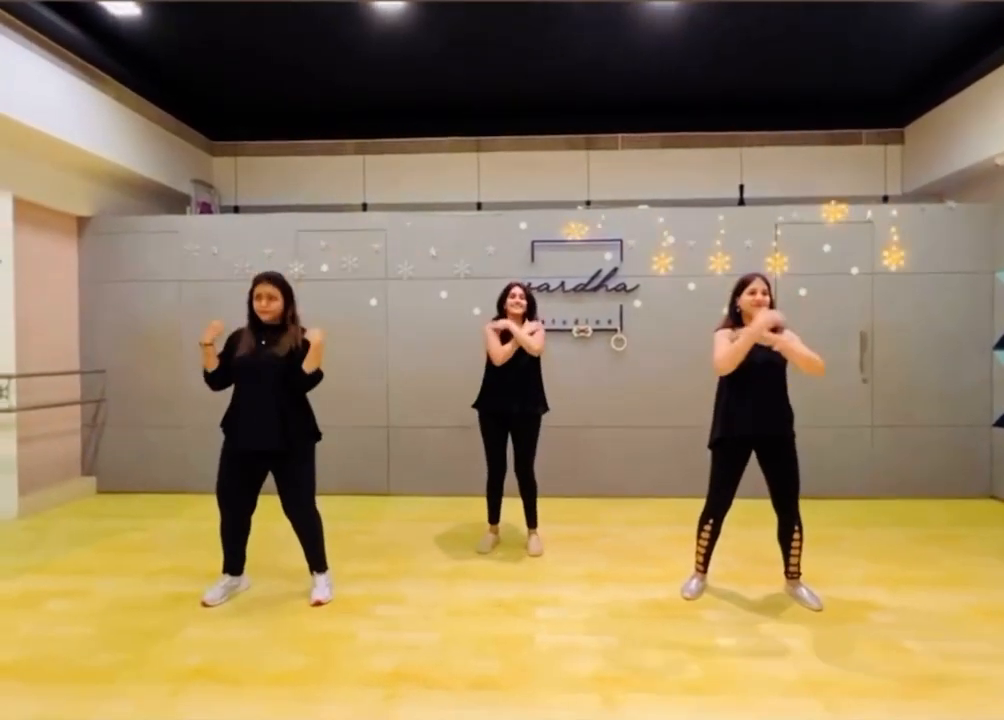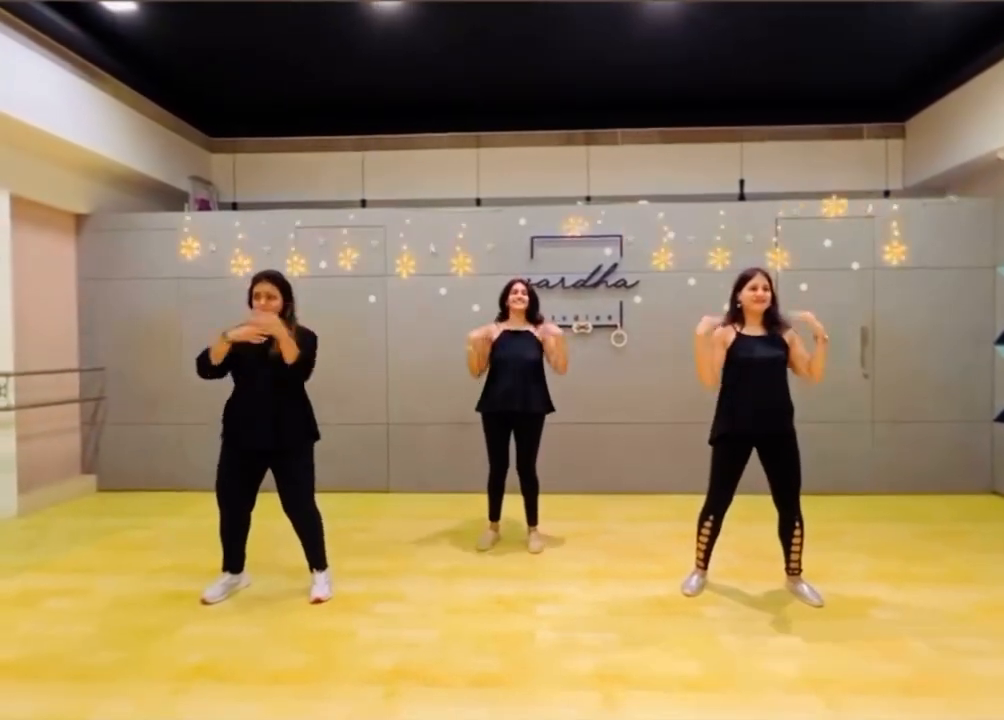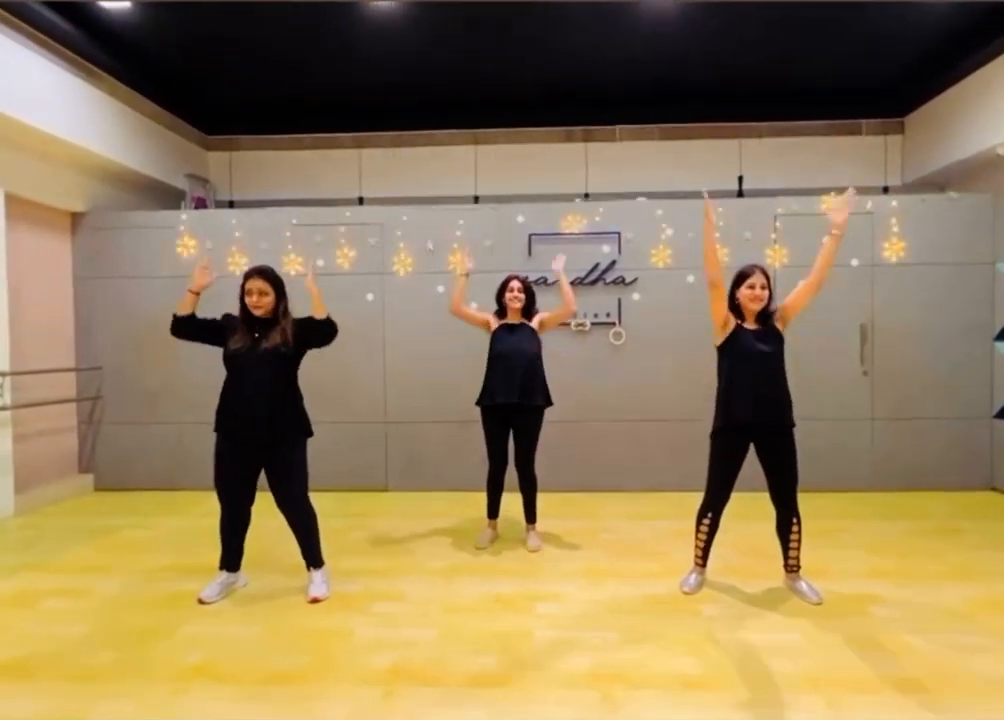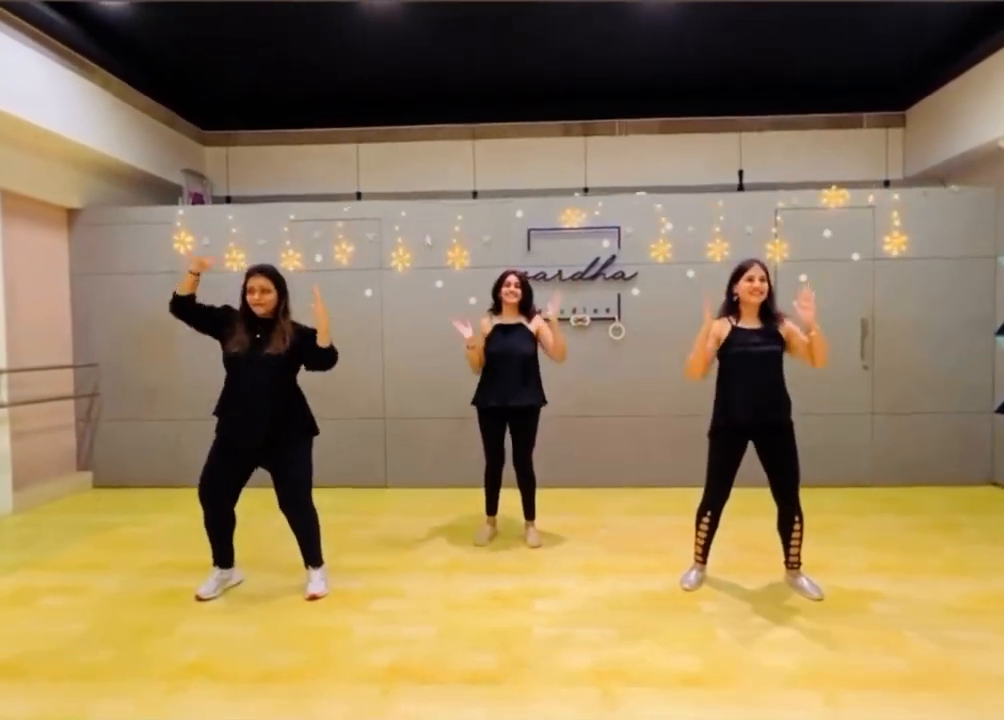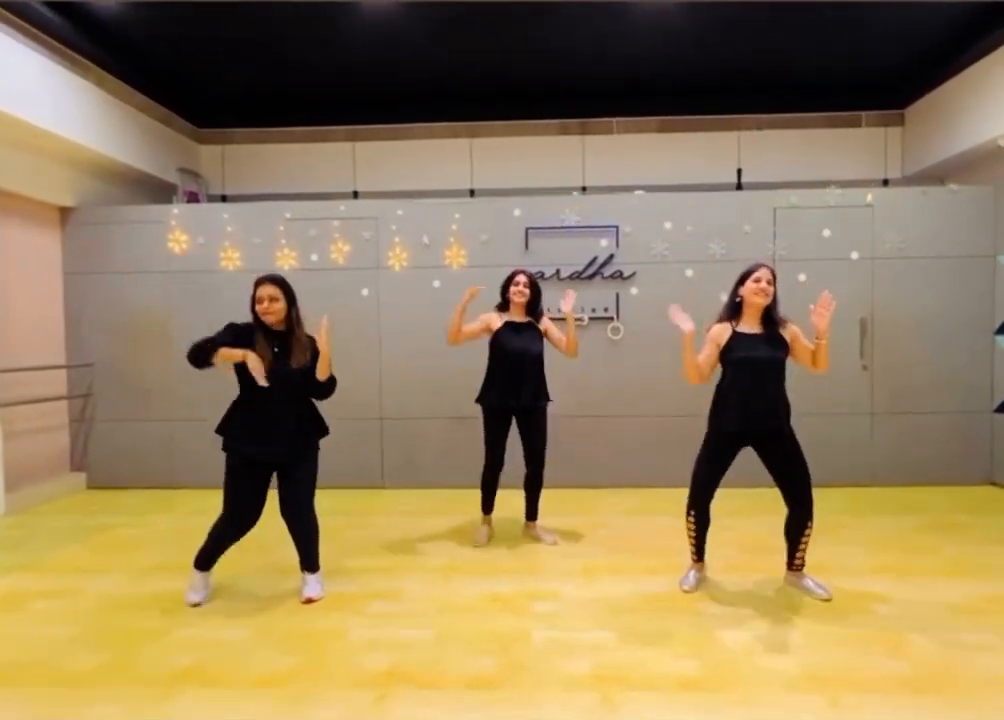
dt=0.3s
person 1, frame 1
left shoulder: (783, 335)
right shoulder: (726, 335)
left elbow: (817, 369)
right elbow: (723, 366)
left wrist: (778, 340)
right wrist: (754, 331)
left hip: (777, 432)
right hip: (733, 432)
left knee: (789, 509)
right knee: (717, 505)
left ankle: (794, 580)
right ankle: (699, 574)
person 1, frame 2
left shoulder: (784, 334)
right shoulder: (725, 333)
left elbow: (813, 375)
right elbow: (710, 381)
left wrist: (820, 336)
right wrist: (701, 339)
left hip: (778, 430)
right hip: (733, 430)
left knee: (790, 506)
right knee: (717, 502)
left ankle: (794, 577)
right ankle: (700, 570)
person 1, frame 3
left shoulder: (778, 321)
right shoulder: (726, 324)
left elbow: (813, 280)
right elbow: (713, 282)
left wrist: (835, 231)
right wrist: (710, 230)
left hip: (776, 426)
right hip: (731, 426)
left knee: (786, 503)
right knee: (715, 499)
left ankle: (793, 574)
right ankle: (698, 568)
person 1, frame 4
left shoulder: (781, 326)
right shoulder: (721, 328)
left elbow: (818, 361)
right elbow: (694, 373)
left wrist: (810, 325)
right wrist: (706, 336)
left hip: (775, 423)
right hip: (730, 424)
left knee: (789, 499)
right knee: (714, 497)
left ankle: (793, 571)
right ankle: (698, 565)
person 1, frame 5
left shoulder: (784, 331)
right shoulder: (723, 330)
left elbow: (818, 366)
right elbow: (696, 377)
left wrist: (821, 332)
right wrist: (689, 337)
left hip: (774, 428)
right hip: (727, 426)
left knee: (801, 501)
right knee: (700, 496)
left ankle: (795, 571)
right ankle: (696, 565)
person 2, frame 1
left shoulder: (299, 340)
right shoulder: (241, 338)
left elbow: (305, 383)
right elbow: (217, 380)
left wrist: (317, 351)
right wrist: (207, 346)
left hip: (291, 438)
right hip: (243, 437)
left knee: (300, 507)
right knee: (232, 507)
left ankle: (320, 575)
right ankle: (233, 575)
person 2, frame 2
left shoulder: (301, 337)
right shoulder: (239, 335)
left elbow: (299, 373)
right elbow: (207, 368)
left wrist: (281, 336)
right wrist: (229, 338)
left hip: (289, 437)
right hip: (242, 436)
left knee: (300, 505)
right knee: (231, 504)
left ankle: (320, 573)
right ankle: (233, 573)
person 2, frame 3
left shoulder: (294, 330)
right shoulder: (231, 328)
left elbow: (326, 332)
right elbow: (183, 328)
left wrist: (313, 292)
right wrist: (194, 290)
left hip: (284, 434)
right hip: (235, 434)
left knee: (294, 502)
right knee: (233, 503)
left ankle: (317, 571)
right ankle: (230, 572)
person 2, frame 4
left shoulder: (294, 334)
right shoulder: (230, 324)
left elbow: (325, 360)
right elbow: (182, 309)
left wrist: (321, 314)
right wrist: (194, 272)
left hip: (287, 434)
right hip: (236, 432)
left knee: (296, 502)
right knee: (213, 497)
left ankle: (316, 569)
right ankle: (224, 569)
person 2, frame 5
left shoulder: (305, 345)
right shoulder: (243, 335)
left elbow: (321, 390)
right elbow: (197, 354)
left wrist: (324, 352)
right wrist: (241, 354)
left hip: (298, 442)
right hip: (249, 442)
left knee: (298, 511)
right knee: (239, 514)
left ankle: (311, 574)
right ankle: (202, 569)
person 3, frame 1
left shoulder: (536, 329)
right shoulder: (493, 328)
left elbow: (535, 348)
right elbow: (497, 358)
left wrist: (515, 328)
right wrist: (516, 333)
left hip: (527, 410)
right hip: (493, 409)
left knee: (524, 470)
right knee: (496, 470)
left ankle: (532, 532)
right ankle: (493, 530)
person 3, frame 2
left shoulder: (540, 331)
right shoulder: (493, 330)
left elbow: (561, 368)
right elbow: (476, 372)
left wrist: (559, 339)
right wrist: (472, 345)
left hip: (530, 409)
right hip: (496, 408)
left knee: (527, 468)
right knee: (497, 468)
left ankle: (533, 529)
right ankle: (493, 527)
person 3, frame 3
left shoulder: (536, 322)
right shoulder: (492, 322)
left elbow: (569, 313)
right elbow: (456, 309)
left wrist: (561, 277)
right wrist: (464, 275)
left hip: (529, 404)
right hip: (494, 404)
left knee: (525, 464)
right knee: (497, 464)
left ankle: (531, 527)
right ankle: (491, 525)
person 3, frame 4
left shoulder: (534, 322)
right shoulder: (487, 323)
left elbow: (559, 356)
right elbow: (477, 367)
left wrist: (554, 321)
right wrist: (470, 342)
left hip: (525, 403)
right hip: (490, 403)
left knee: (523, 462)
right knee: (494, 462)
left ankle: (530, 524)
right ankle: (490, 522)
person 3, frame 5
left shoulder: (541, 322)
right shoulder: (494, 319)
left elbow: (571, 351)
right elbow: (454, 339)
left wrist: (568, 316)
right wrist: (463, 306)
left hip: (533, 402)
right hip: (497, 400)
left knee: (536, 462)
right knee: (493, 461)
left ankle: (531, 523)
right ankle: (486, 521)
